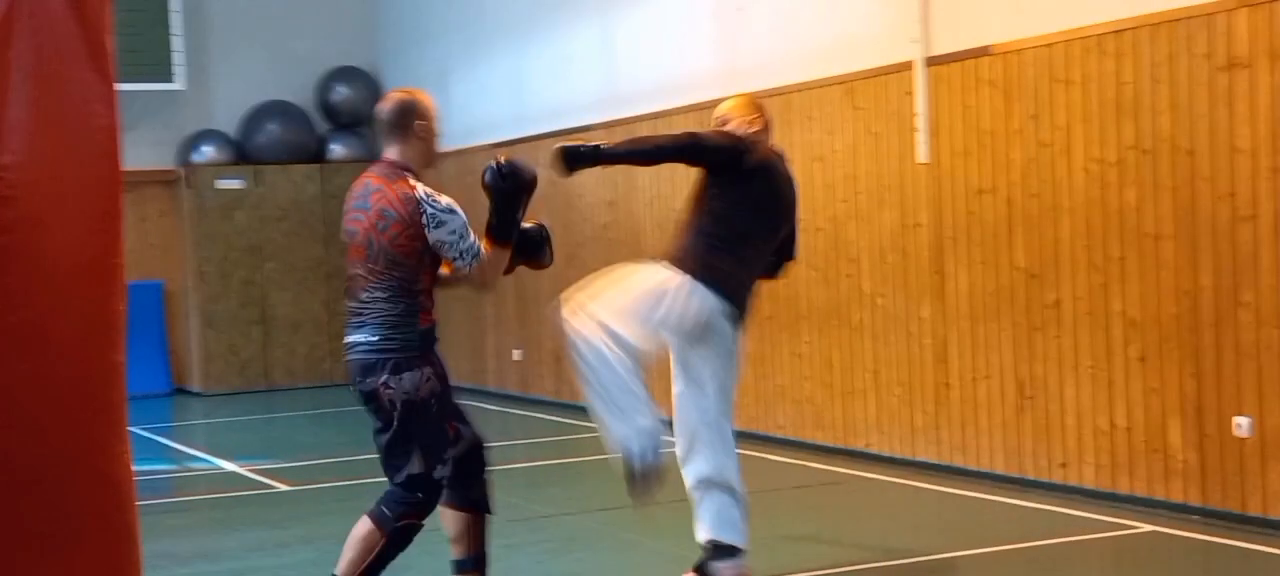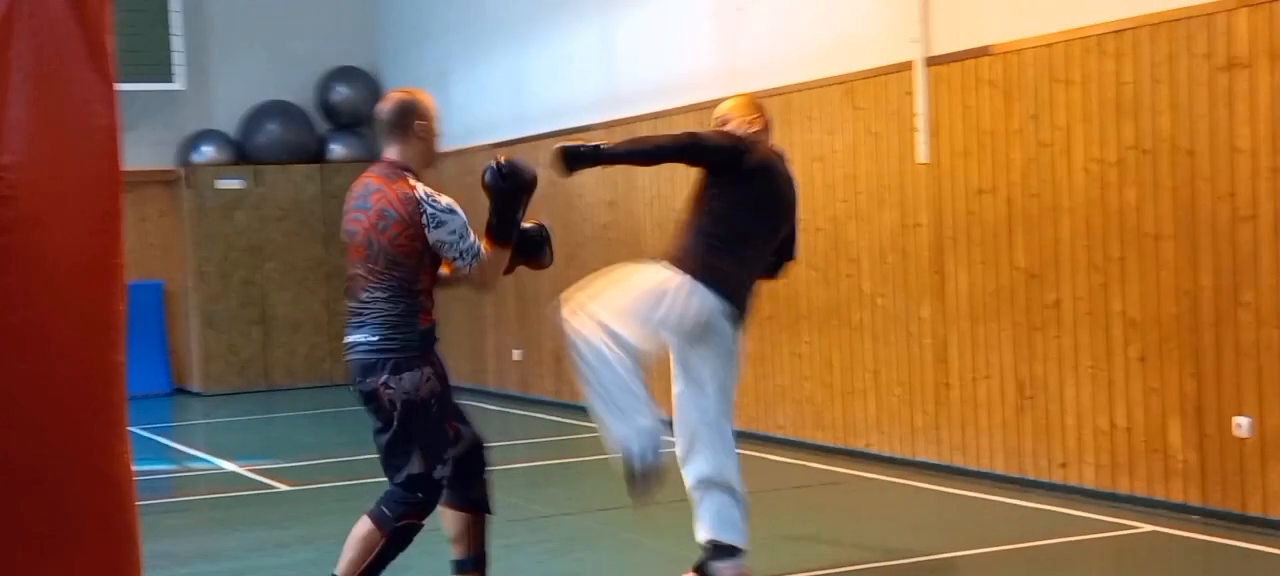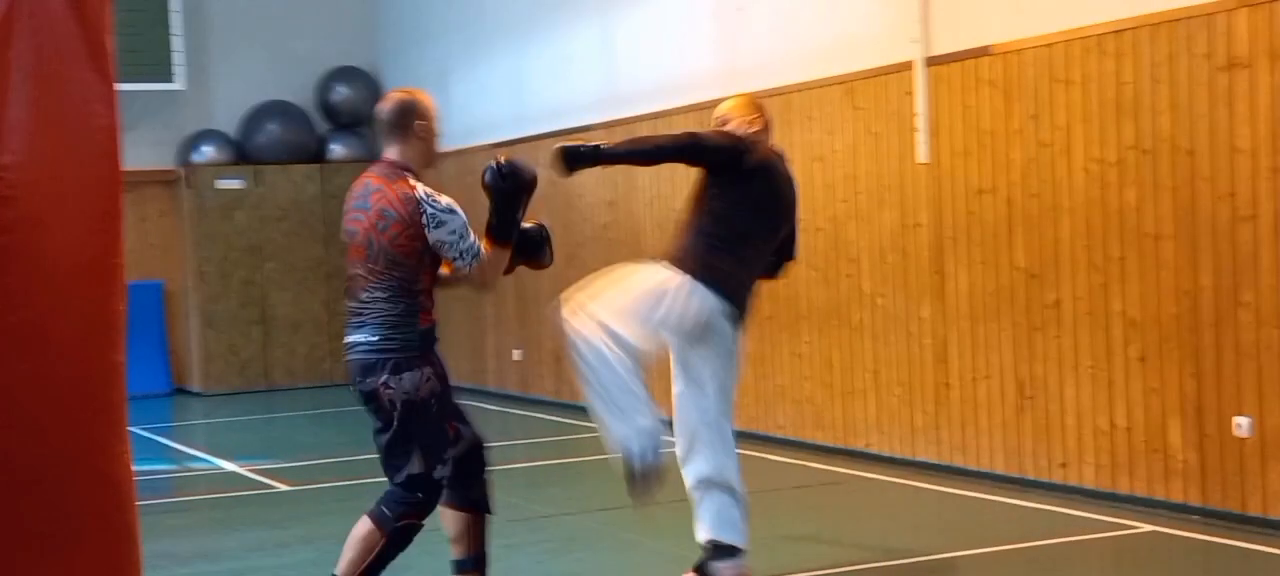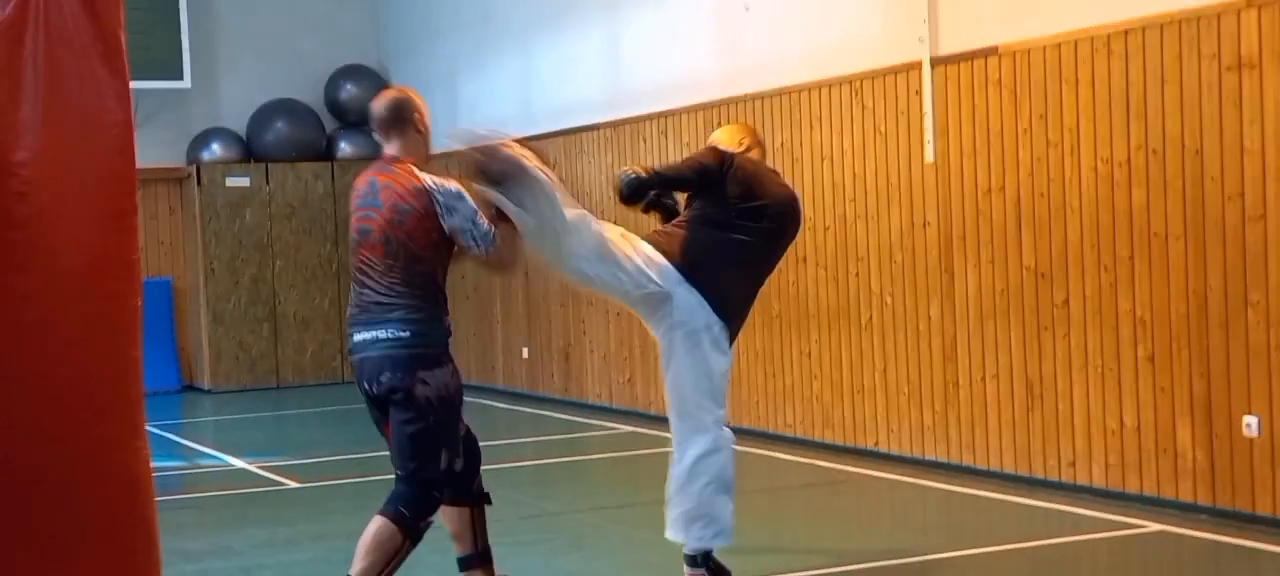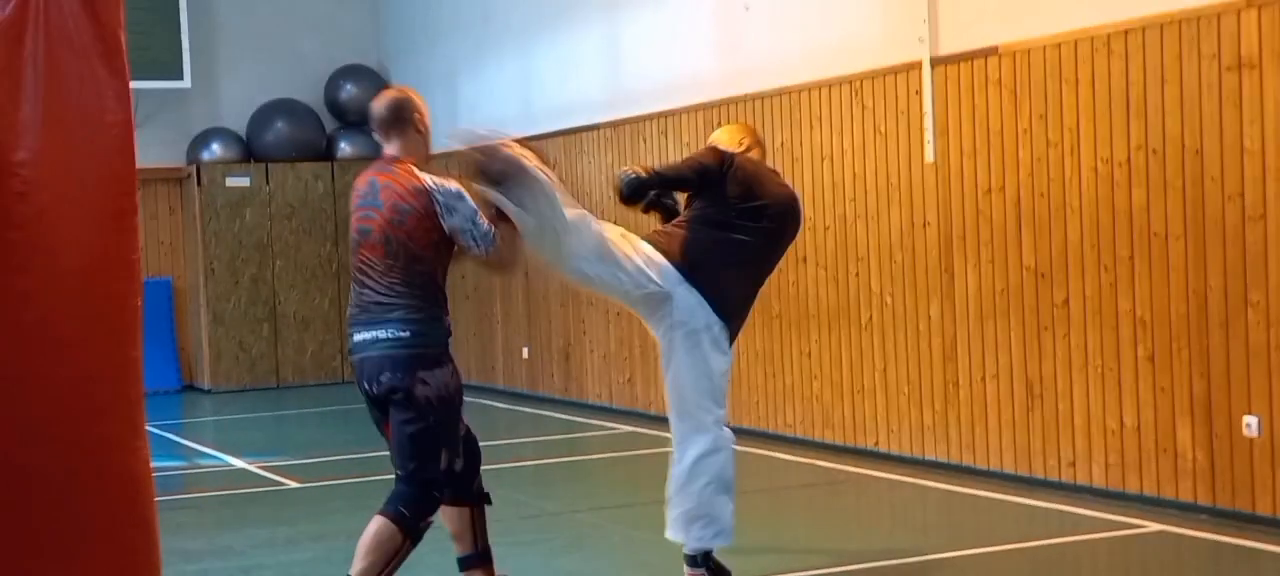
dt=0.2s
person 1, frame 1
left shoulder: (362, 190)
right shoulder: (428, 204)
right elbow: (483, 275)
left wrist: (504, 252)
right wrist: (507, 212)
left hip: (368, 351)
right hip: (400, 359)
left knee: (461, 456)
right knee: (414, 490)
person 1, frame 2
left shoulder: (362, 190)
right shoulder: (429, 204)
right elbow: (483, 275)
left wrist: (503, 251)
right wrist: (507, 212)
left hip: (368, 351)
right hip: (401, 358)
left knee: (461, 456)
right knee: (413, 490)
person 1, frame 3
left shoulder: (362, 190)
right shoulder: (429, 204)
right elbow: (483, 275)
left wrist: (504, 251)
right wrist: (507, 211)
left hip: (367, 351)
right hip: (402, 358)
left knee: (461, 456)
right knee: (414, 490)
person 1, frame 4
left shoulder: (364, 187)
right shoulder: (437, 193)
right elbow: (498, 255)
left wrist: (471, 230)
left hip: (369, 349)
right hip: (412, 353)
left knee: (458, 457)
right knee: (418, 489)
person 1, frame 5
left shoulder: (364, 186)
right shoulder: (438, 192)
right elbow: (499, 255)
left hip: (369, 349)
right hip: (413, 352)
left knee: (459, 457)
right knee: (419, 488)
person 2, frame 1
left shoulder: (738, 152)
right shoulder: (782, 184)
left elbow: (669, 147)
right elbow: (775, 261)
left wrist: (592, 152)
left hip: (688, 287)
right hip: (725, 310)
left knee: (587, 313)
right knee: (707, 426)
left ankle: (639, 444)
person 2, frame 2
left shoulder: (738, 152)
right shoulder: (782, 183)
left elbow: (668, 147)
right elbow: (773, 262)
left wrist: (592, 152)
left hip: (688, 286)
right hip: (725, 309)
left knee: (588, 314)
right knee: (707, 425)
left ankle: (640, 444)
person 2, frame 3
left shoulder: (737, 151)
right shoulder: (783, 184)
left elbow: (670, 146)
right elbow: (773, 262)
left wrist: (593, 152)
left hip: (687, 286)
right hip: (725, 309)
left knee: (588, 314)
right knee: (707, 425)
left ankle: (638, 444)
person 2, frame 4
left shoulder: (724, 165)
right shoulder: (788, 205)
left elbow: (640, 182)
left wrist: (637, 179)
left hip: (663, 270)
right hip: (709, 316)
left knee: (571, 235)
right knee: (702, 428)
person 2, frame 5
left shoulder: (723, 165)
right shoulder: (788, 206)
left elbow: (639, 184)
left wrist: (637, 180)
left hip: (661, 269)
right hip: (708, 316)
left knee: (570, 233)
right knee: (702, 428)
